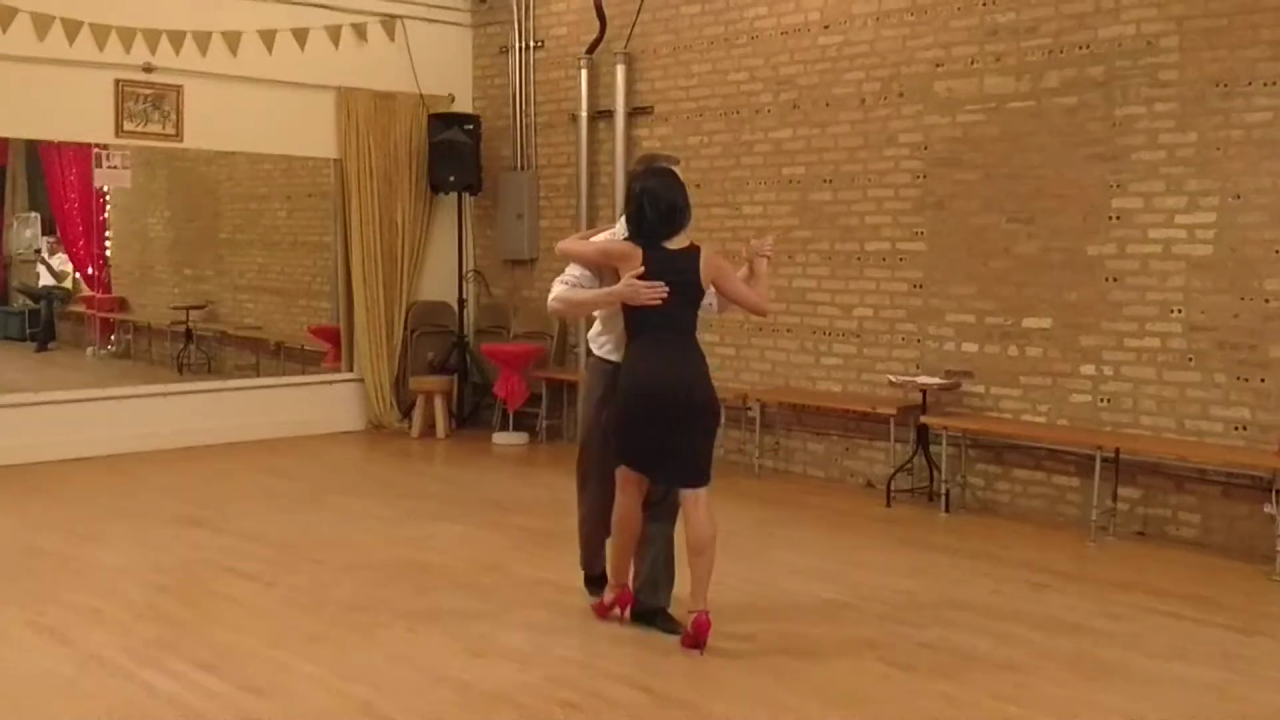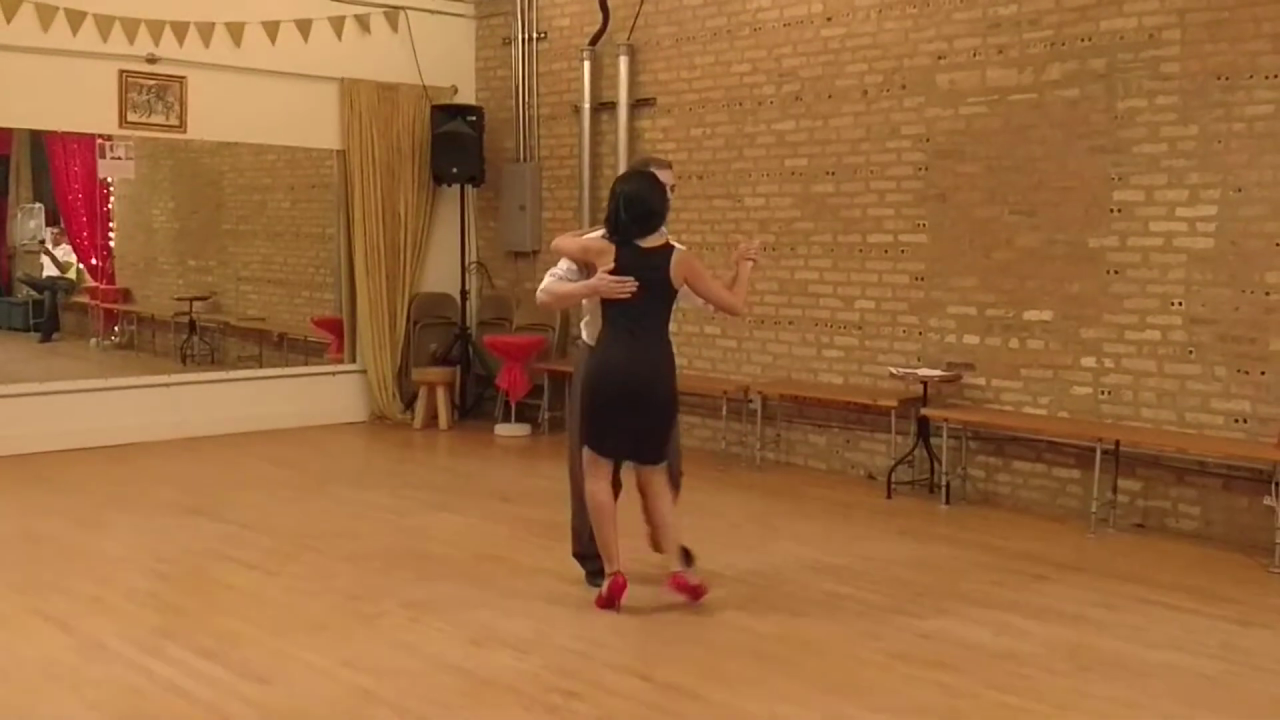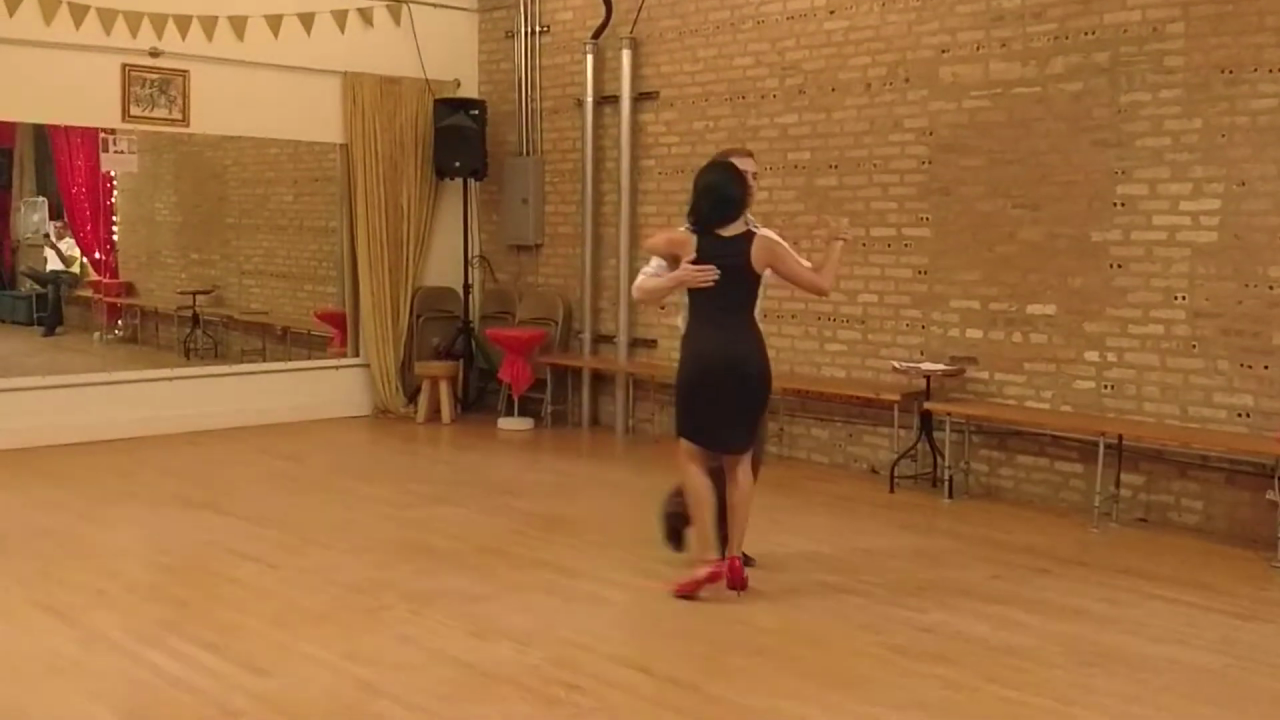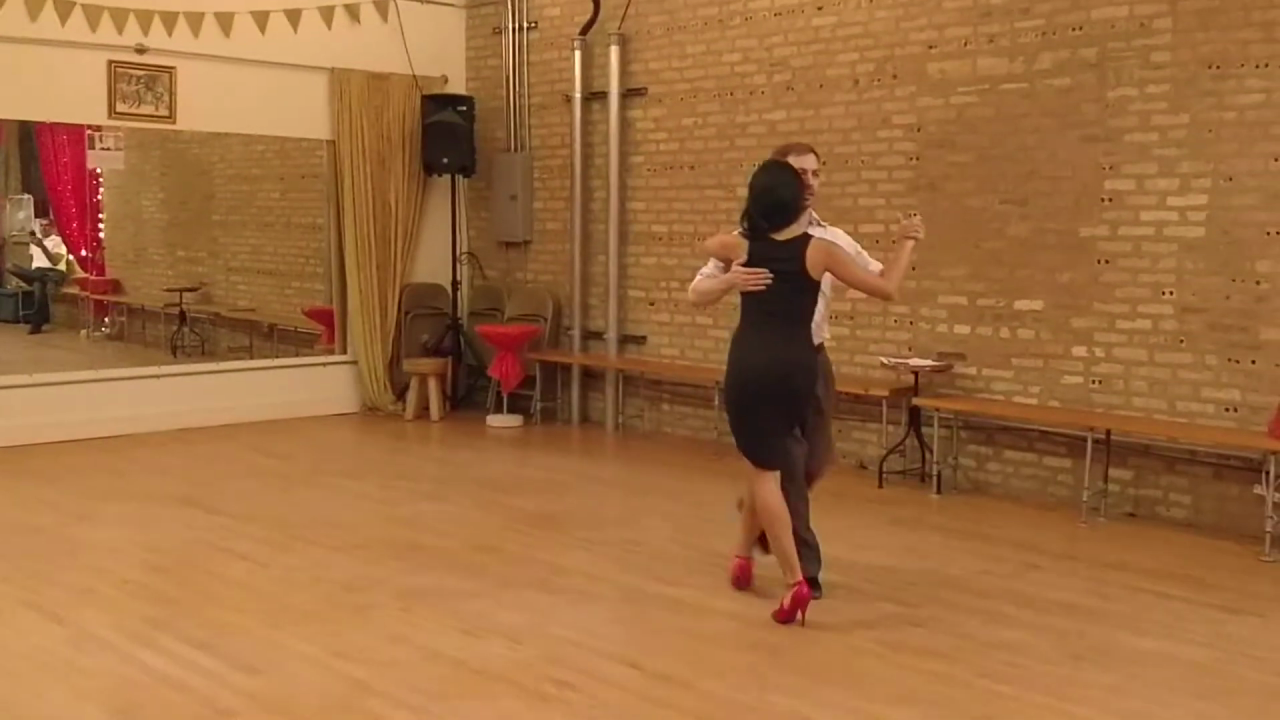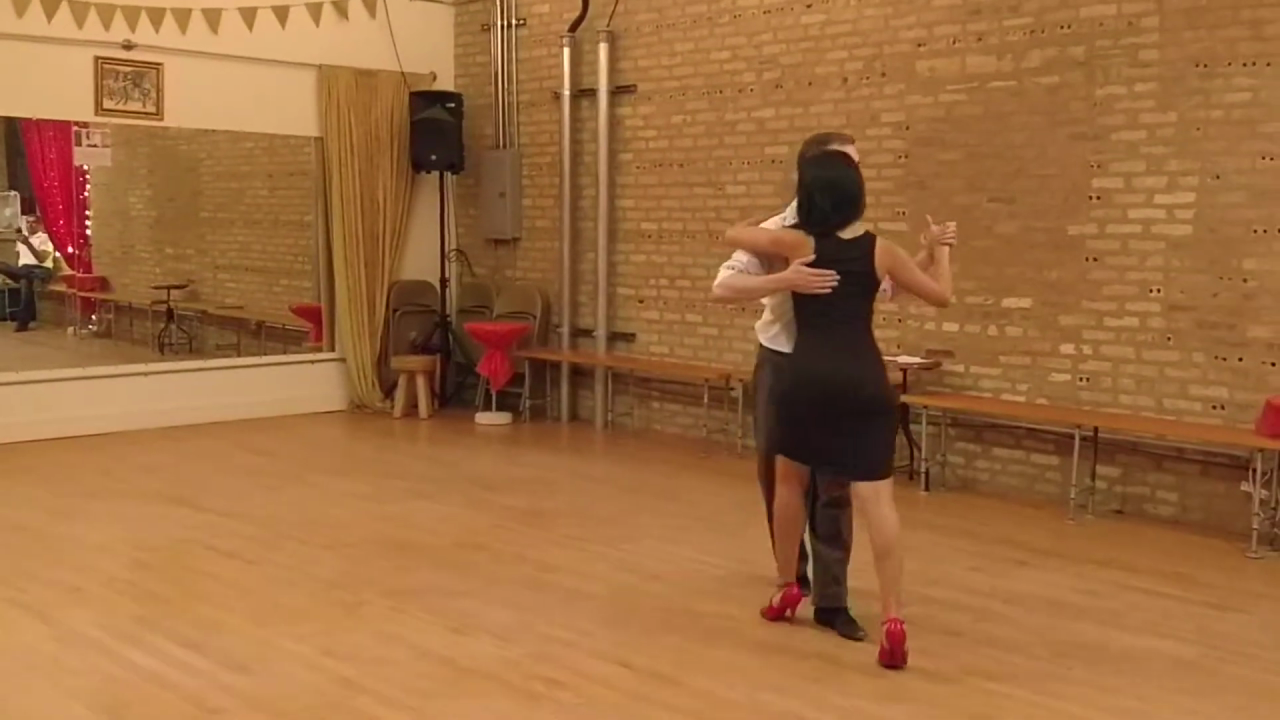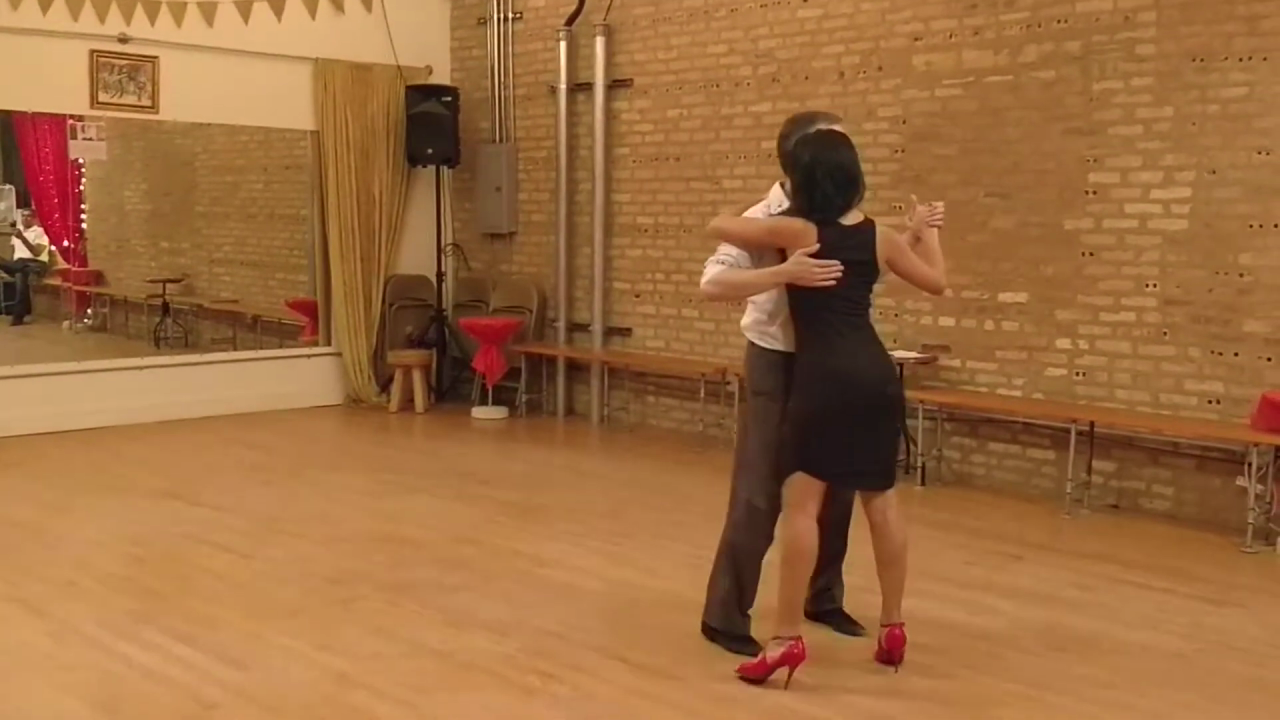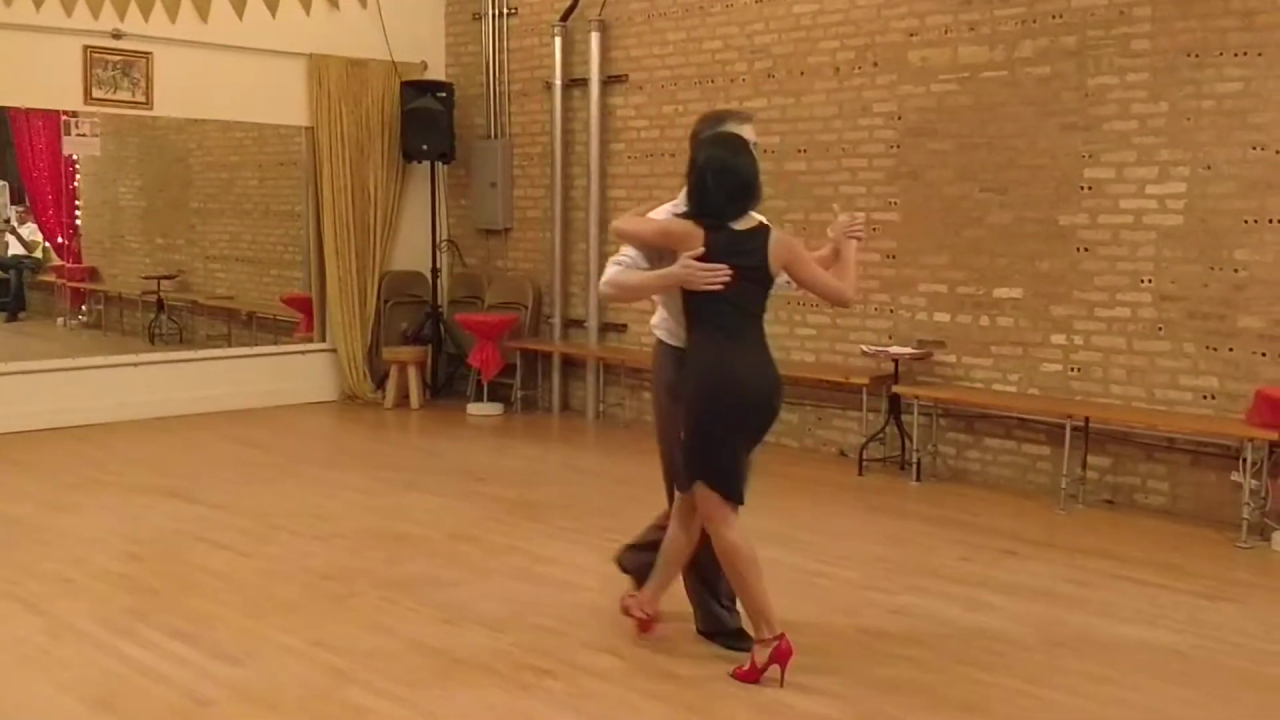
dt=0.7s
person 1, frame 1
left shoulder: (626, 253)
right shoulder: (704, 260)
left elbow: (565, 246)
right elbow: (760, 304)
left wrist: (602, 235)
right wrist: (759, 261)
left hip: (642, 378)
right hip: (691, 380)
left knee: (629, 486)
right knee: (694, 495)
left ankle: (618, 588)
right ankle: (699, 610)
person 1, frame 2
left shoulder: (603, 251)
right shoulder: (679, 260)
left elbow: (559, 243)
right elbow: (734, 305)
right wrist: (746, 264)
left hip: (609, 367)
right hip: (655, 371)
left knee: (597, 471)
right knee: (653, 474)
left ankle: (612, 574)
right ankle: (676, 568)
person 1, frame 3
left shoulder: (686, 243)
right shoulder: (761, 246)
left elbow: (649, 242)
right elbow: (822, 284)
right wrist: (837, 243)
left hip: (702, 356)
right hip: (747, 356)
left knee: (694, 458)
right knee: (738, 459)
left ankle: (709, 560)
right ankle: (734, 558)
person 1, frame 4
left shoulder: (741, 246)
right shoulder: (820, 251)
left elbow: (708, 245)
right elbow: (886, 289)
right wrist: (907, 244)
left hip: (749, 365)
right hip: (796, 366)
left knee: (765, 472)
right knee: (767, 465)
left ankle: (796, 582)
right ankle: (744, 554)
person 1, frame 5
left shoulder: (797, 243)
right shoulder: (880, 250)
left elbow: (733, 234)
right elbow: (941, 294)
left wrist: (769, 231)
right wrist: (941, 248)
left hip: (809, 375)
right hip: (865, 377)
left knee: (789, 481)
right knee: (876, 497)
left ankle: (787, 587)
right ankle: (893, 620)
person 1, frame 6
left shoulder: (795, 231)
right shoulder: (878, 235)
left elbow: (718, 227)
right elbow: (936, 280)
left wrist: (744, 213)
right wrist: (926, 231)
left hip: (826, 377)
right hip: (876, 374)
left knee: (799, 503)
right knee: (881, 501)
left ankle: (788, 637)
right ankle: (893, 626)
person 1, frame 7
left shoulder: (687, 234)
right shoulder: (775, 242)
left elbow: (620, 226)
right elbow: (842, 293)
left wrist: (653, 217)
right wrist: (846, 245)
left hip: (716, 383)
right hip: (760, 381)
left knee: (718, 511)
right knee: (694, 494)
left ankle: (771, 638)
right ankle: (647, 600)
person 2, frame 1
right shoulder: (606, 248)
left elbow: (716, 300)
right elbow: (557, 301)
left wrist: (750, 266)
right wrist: (617, 294)
right hip: (612, 375)
left knee: (661, 491)
right knee: (600, 482)
left ankle: (651, 602)
right ankle: (595, 570)
person 2, frame 2
left shoulder: (672, 253)
left elbow: (710, 300)
right elbow: (546, 293)
left wrist: (738, 269)
right wrist: (592, 287)
left knee: (666, 461)
right ankle: (593, 558)
person 2, frame 3
left shoulder: (764, 239)
right elbow: (640, 291)
right wrist: (679, 279)
left knee: (750, 451)
left ankle: (723, 537)
right ankle: (679, 507)
person 2, frame 4
left shoulder: (833, 240)
left elbow: (881, 282)
right elbow: (697, 293)
right wrist: (730, 281)
left hip: (812, 361)
left knee: (814, 460)
right knee: (788, 464)
right ankle: (804, 564)
person 2, frame 5
right shoulder: (777, 234)
left elbow: (891, 286)
right elbow: (723, 287)
left wrist: (929, 253)
right wrist: (785, 280)
right hip: (783, 366)
left knee: (835, 486)
right knee: (780, 475)
left ankle: (831, 599)
right ankle: (793, 573)
person 2, frame 6
right shoulder: (763, 222)
right elbow: (712, 284)
right wrist: (785, 273)
right hip: (776, 366)
left knee: (835, 491)
right knee: (759, 494)
left ankle: (824, 598)
right ankle: (725, 615)
person 2, frame 7
left shoulder: (752, 225)
right shoulder: (669, 222)
left elbow: (794, 272)
right elbow: (611, 285)
left wrist: (834, 246)
right wrist: (673, 276)
right hip: (682, 364)
left ankle: (645, 558)
right ankle: (716, 615)
